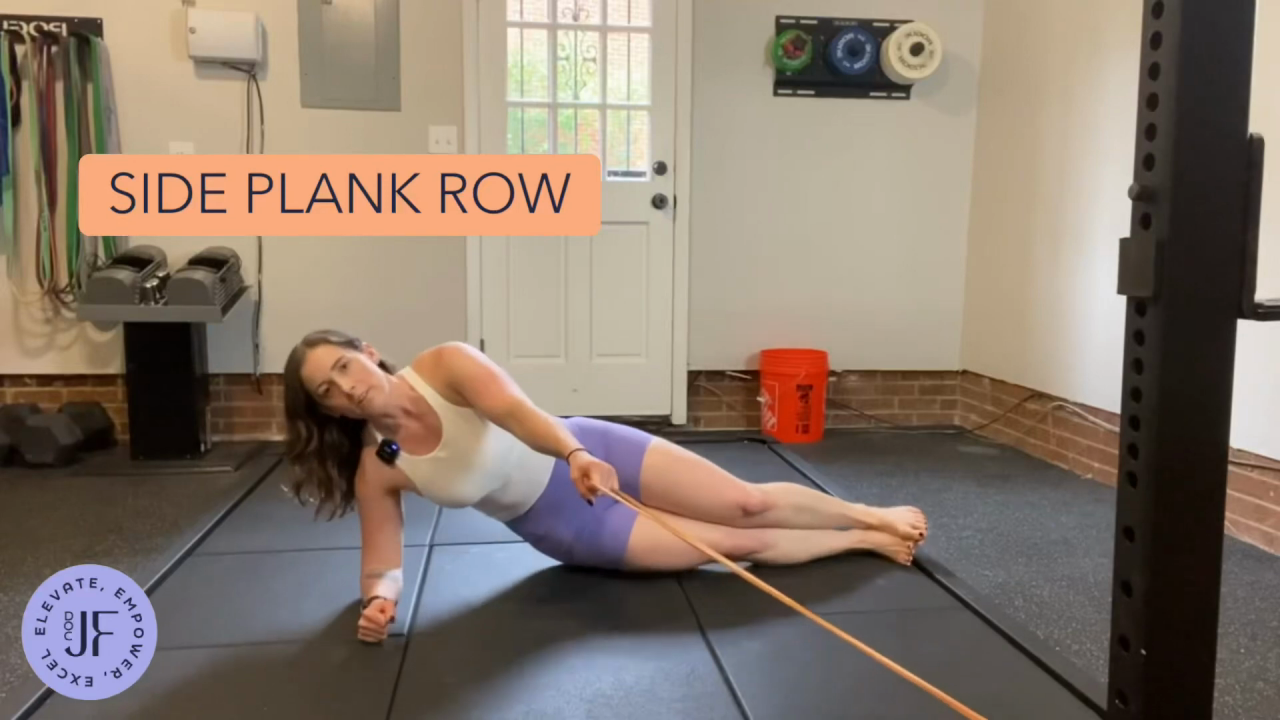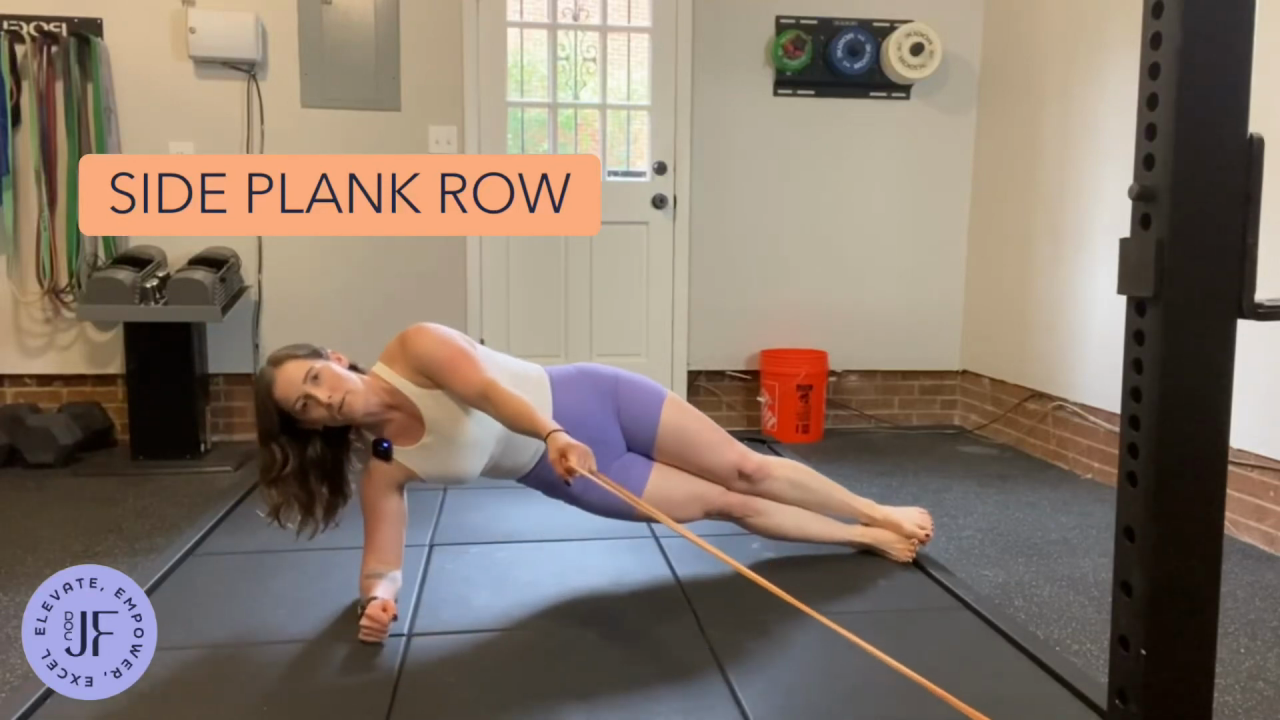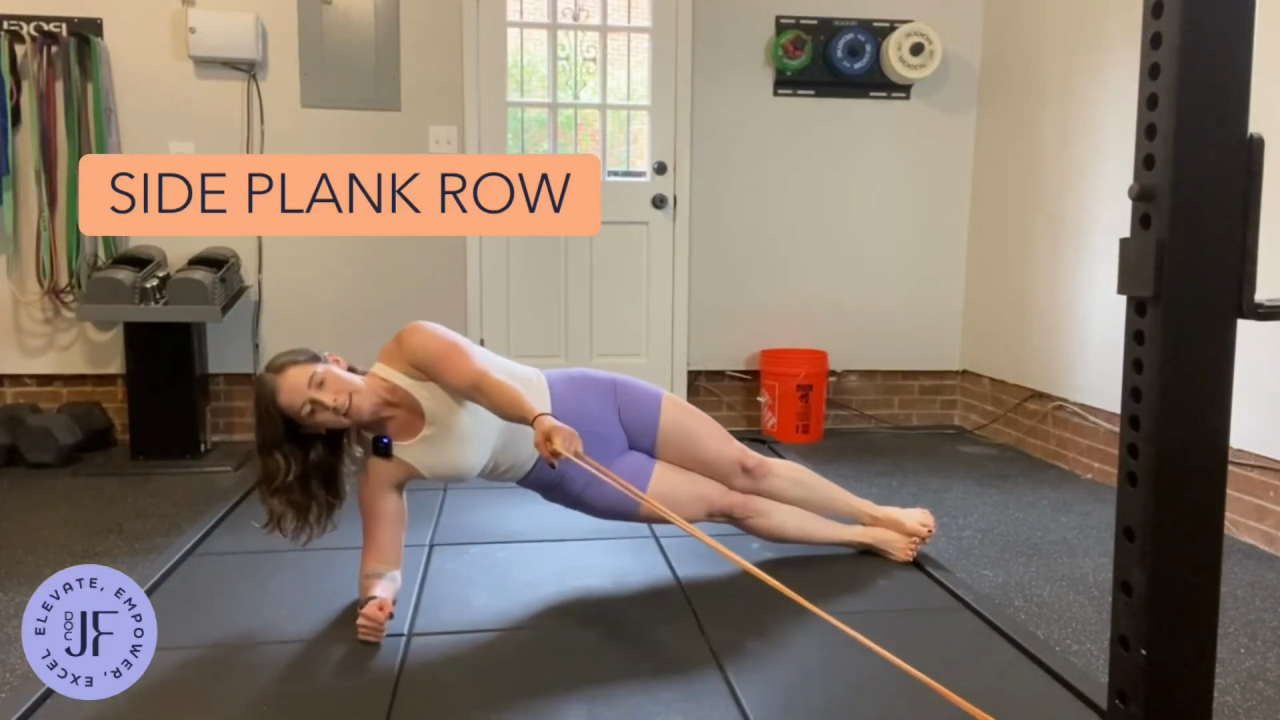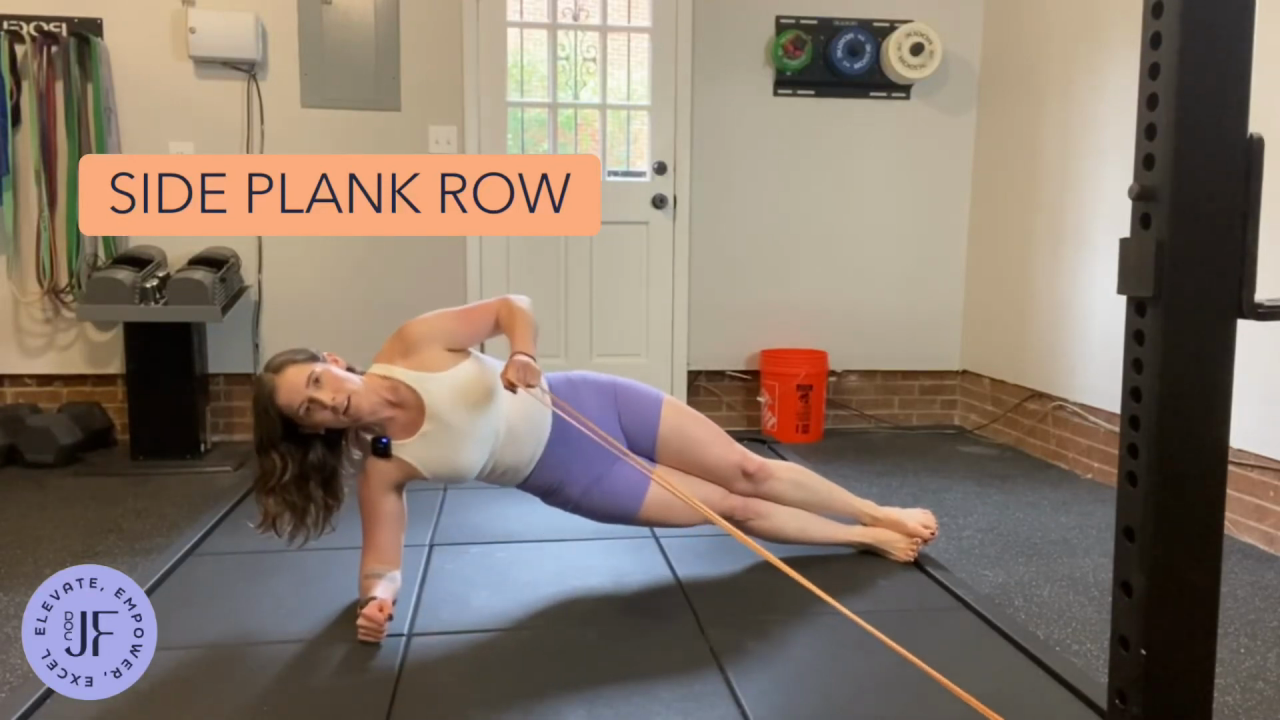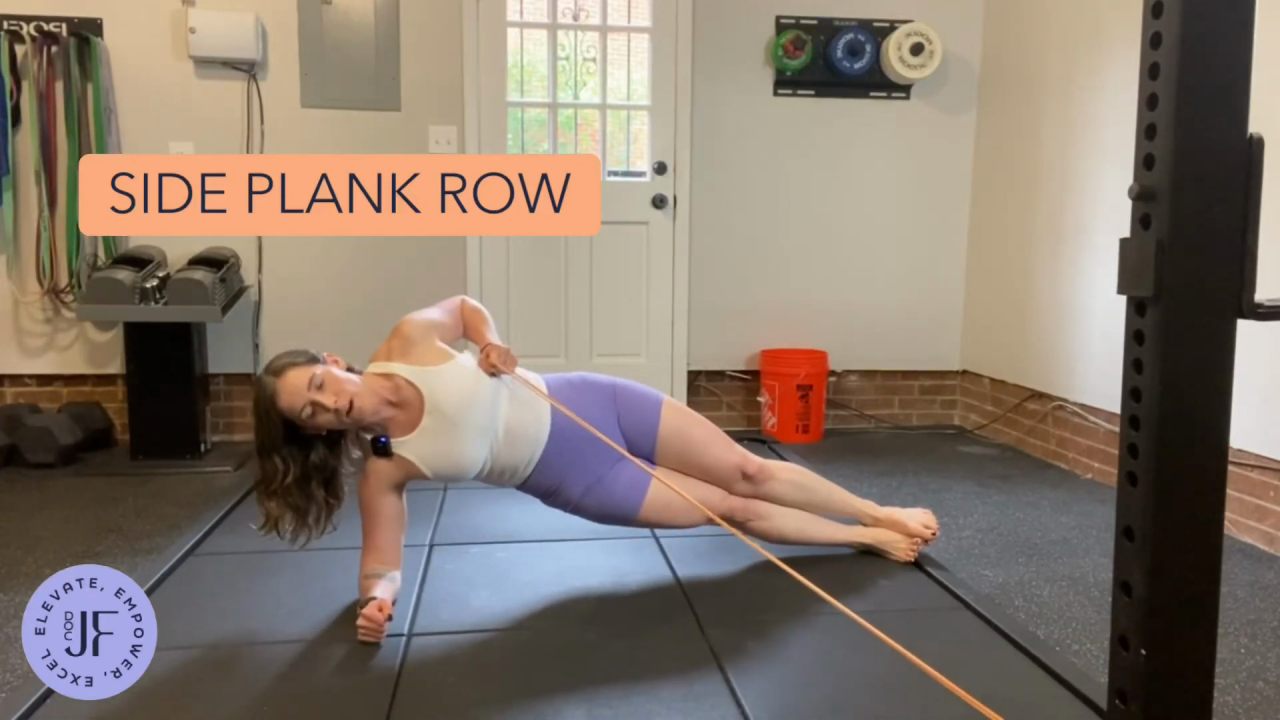
dt=1s
person 1, frame 1
left shoulder: (446, 365)
right shoulder: (376, 470)
left elbow: (518, 411)
right elbow: (381, 568)
left wrist: (575, 453)
right wrist: (379, 601)
left hip: (587, 454)
right hip: (565, 532)
left knee: (748, 503)
right knee: (737, 545)
left ankle: (870, 515)
right ankle: (866, 542)
person 1, frame 2
left shoulder: (415, 347)
right shoulder: (383, 467)
left elbow: (487, 389)
right elbow: (381, 564)
left wrist: (551, 432)
right wrist: (378, 600)
left hip: (592, 403)
right hip: (571, 473)
left knee: (747, 471)
right knee: (725, 504)
left ankle: (876, 512)
right ankle: (869, 539)
person 1, frame 3
left shoulder: (411, 347)
right shoulder: (382, 469)
left elbow: (478, 380)
right elbow: (380, 564)
left wrist: (540, 419)
right wrist: (377, 600)
left hip: (588, 405)
right hip: (573, 475)
left knee: (746, 468)
right knee: (728, 506)
left ankle: (877, 512)
right ankle: (869, 539)
person 1, frame 4
left shoulder: (414, 344)
right shoulder: (380, 470)
left elbow: (514, 306)
right elbow: (380, 562)
left wrist: (524, 356)
right wrist: (377, 599)
left hip: (592, 407)
right hip: (576, 478)
left knee: (748, 473)
right knee: (735, 510)
left ankle: (878, 514)
right ankle: (871, 540)
person 1, frame 5
left shoulder: (409, 340)
right shoulder: (381, 469)
left elbow: (466, 307)
right elbow: (380, 563)
left wrist: (492, 343)
right wrist: (376, 600)
left hip: (591, 407)
right hip: (579, 483)
left knee: (748, 473)
right knee: (734, 510)
left ankle: (878, 514)
right ankle: (869, 541)
